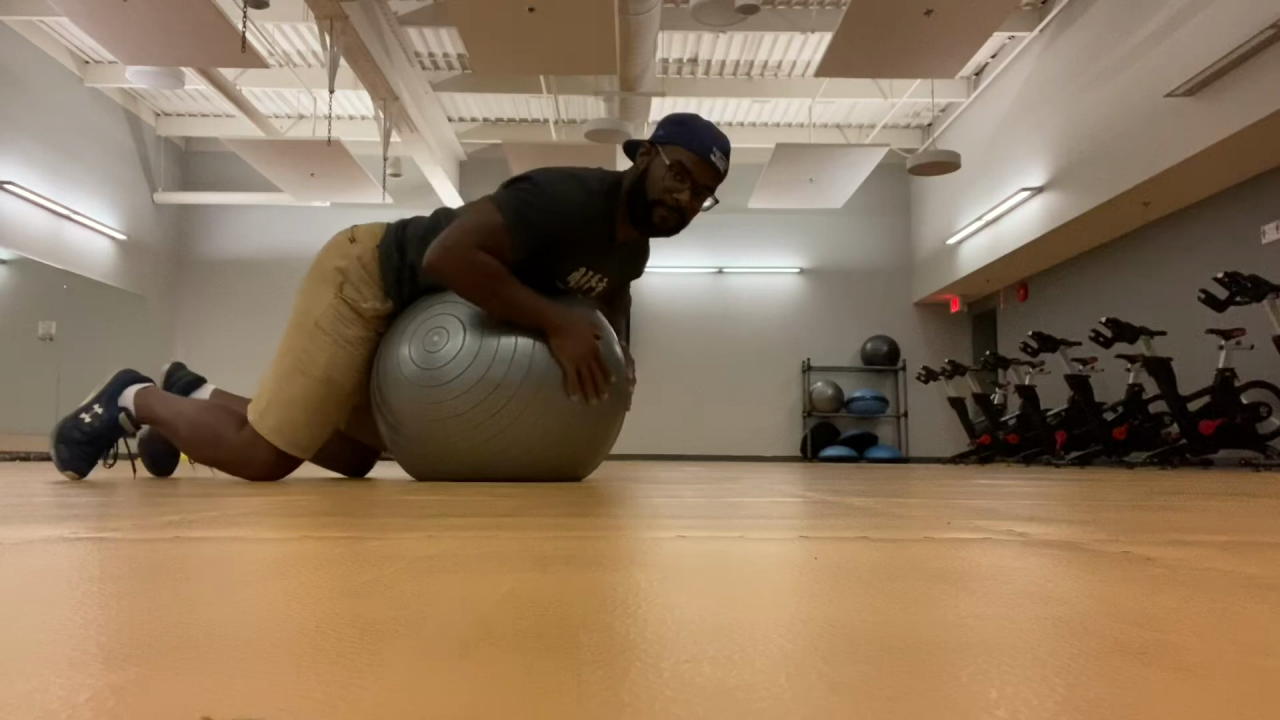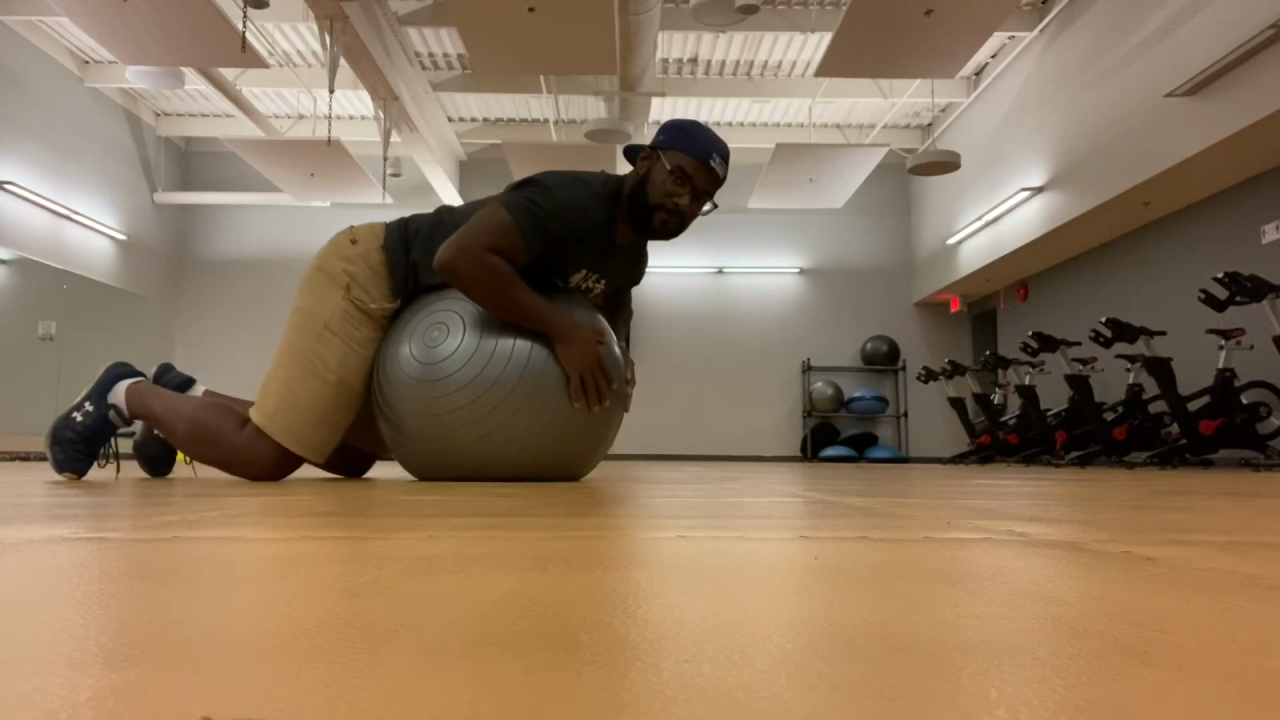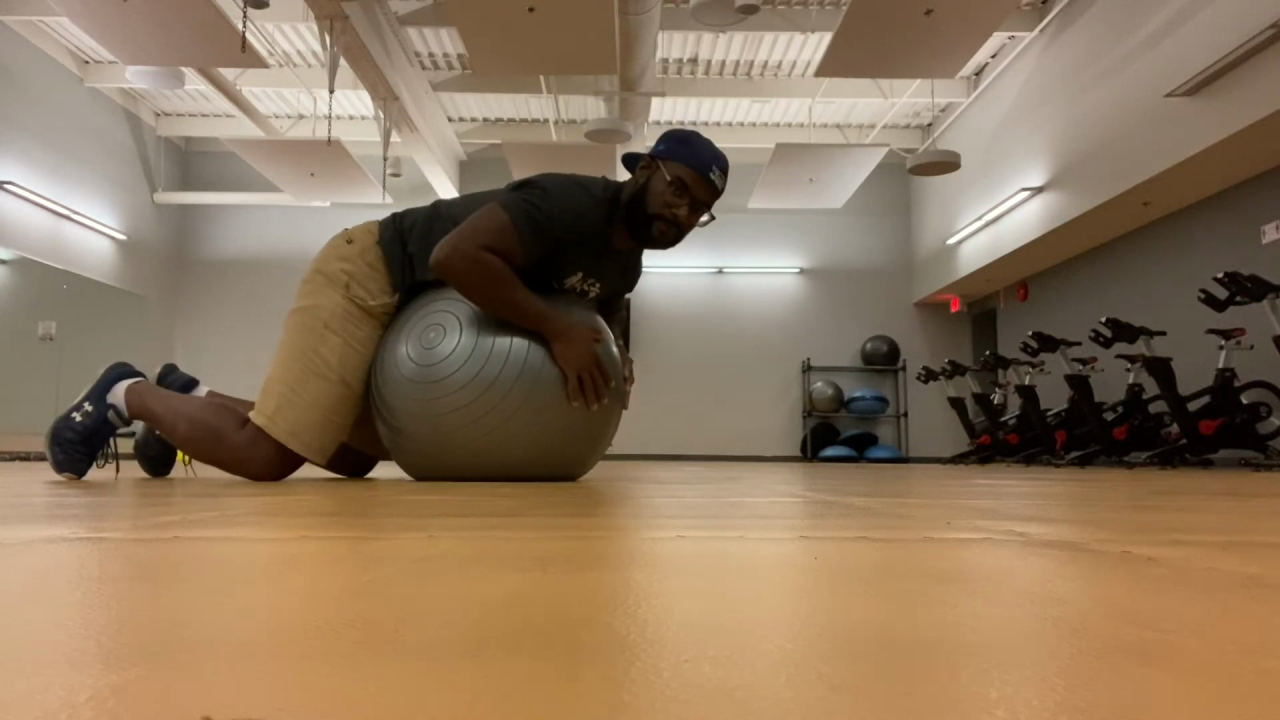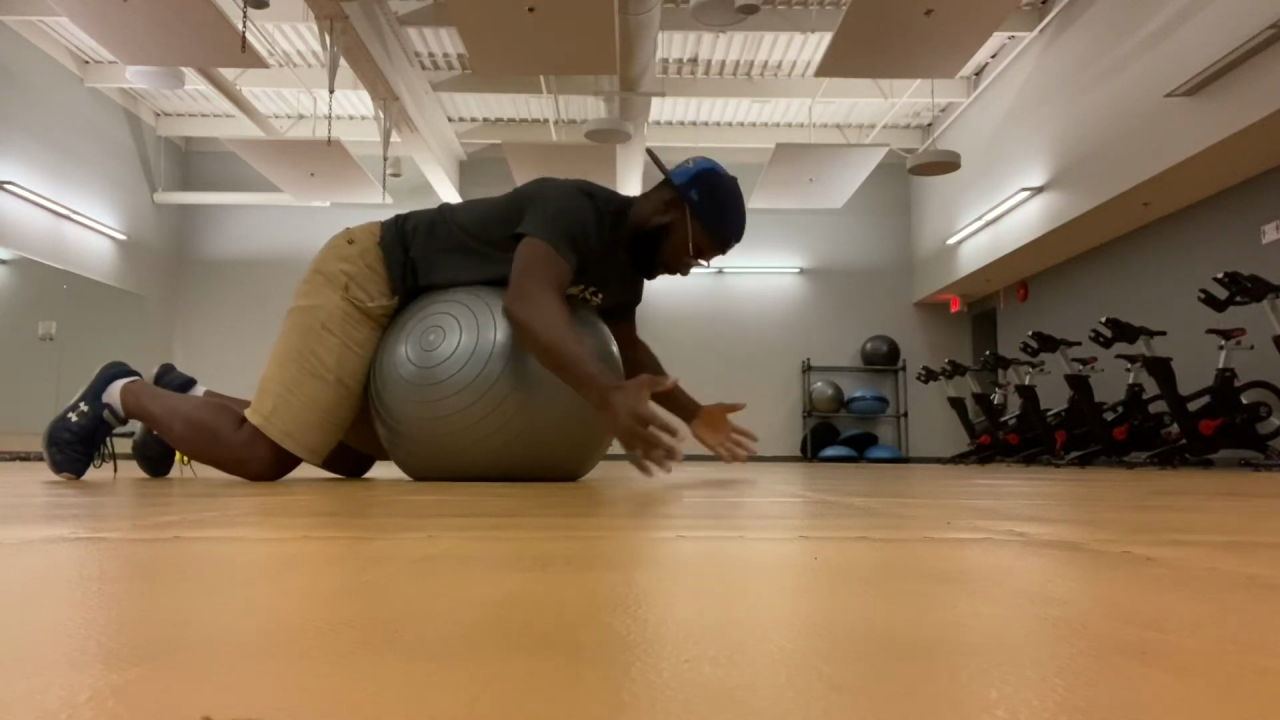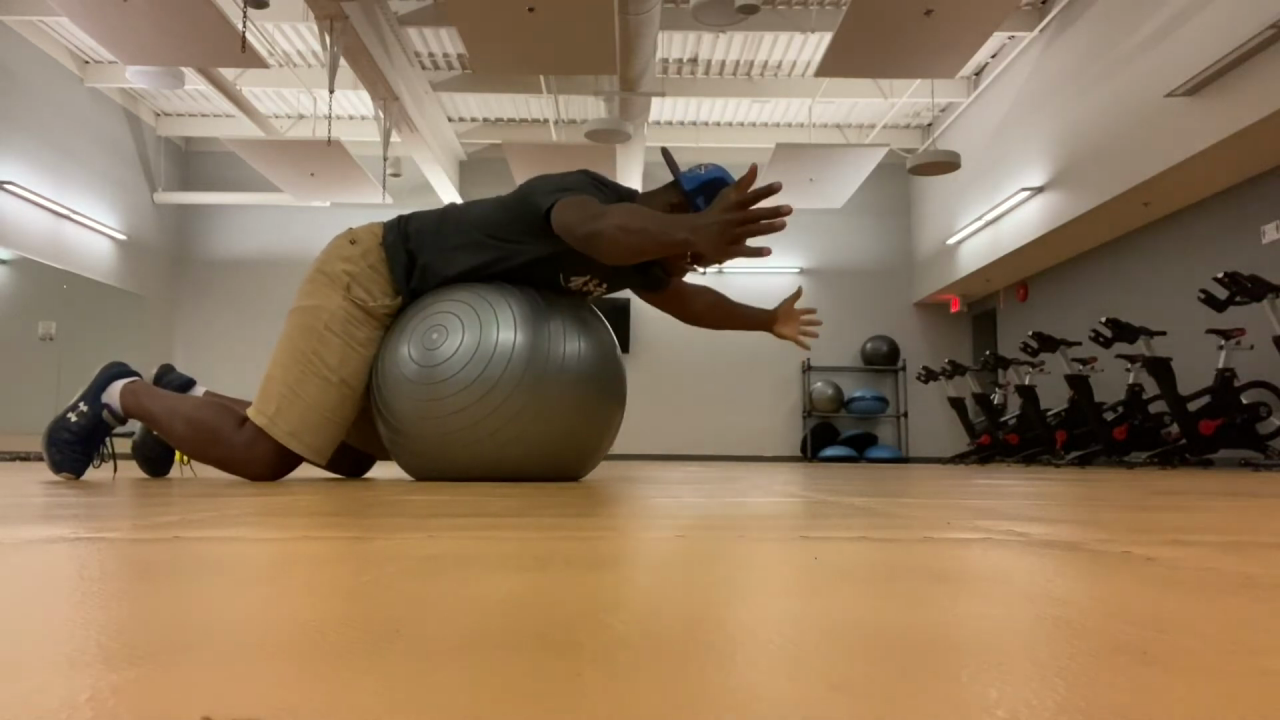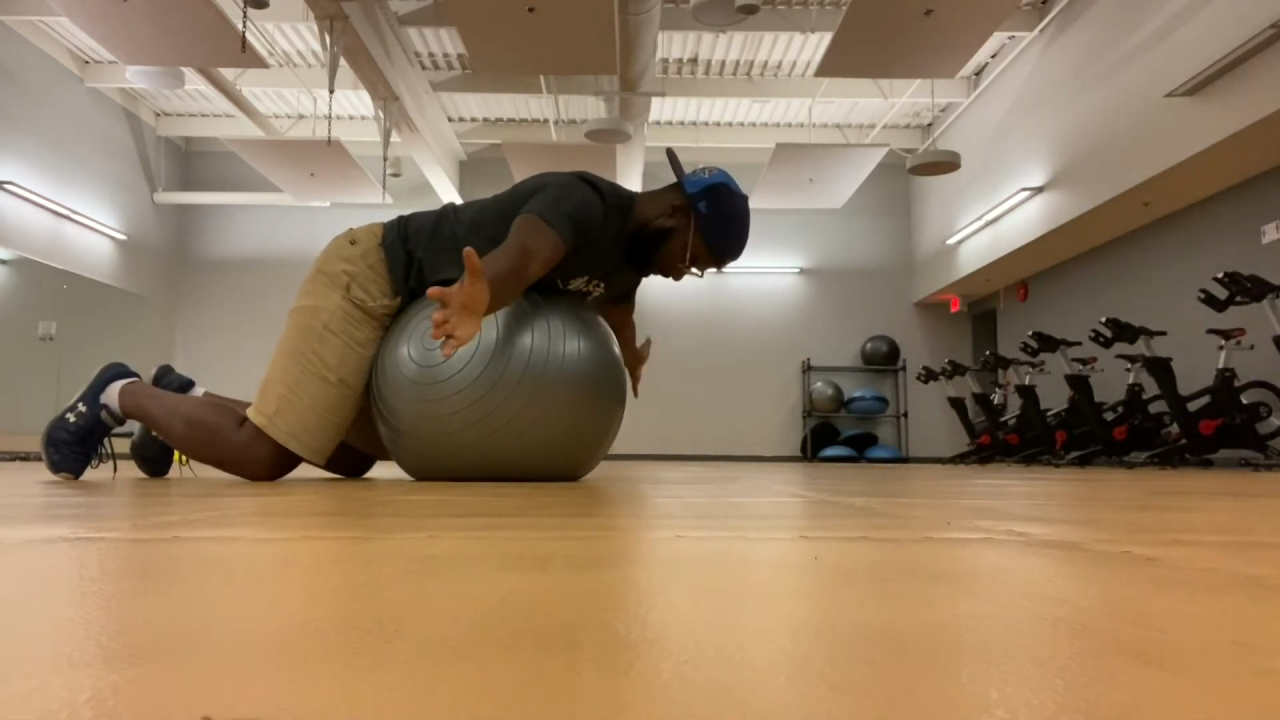
dt=0.7s
person 1, frame 1
left shoulder: (632, 248)
right shoulder: (570, 197)
left elbow: (612, 297)
right elbow: (447, 257)
left wrist: (614, 348)
right wrist: (555, 324)
left hip: (413, 311)
right hip: (369, 278)
left knee: (353, 457)
right knee: (263, 455)
left ankle: (197, 395)
right ankle: (136, 399)
person 1, frame 2
left shoulder: (631, 255)
right shoulder: (573, 199)
left elbow: (612, 304)
right elbow: (460, 257)
left wrist: (615, 351)
right wrist: (561, 331)
left hip: (414, 311)
right hip: (370, 274)
left knee: (349, 456)
right knee: (264, 456)
left ankle: (188, 394)
right ankle: (131, 395)
person 1, frame 3
left shoulder: (623, 263)
right shoulder: (571, 203)
left elbow: (599, 313)
right elbow: (455, 256)
left wrist: (607, 352)
right wrist: (555, 331)
left hip: (414, 309)
right hip: (370, 274)
left knee: (351, 457)
right knee: (265, 455)
left ankle: (188, 395)
right ankle: (129, 394)
person 1, frame 4
left shoulder: (623, 269)
right shoulder: (575, 209)
left elbow: (627, 348)
right elbow: (529, 306)
left wrist: (695, 412)
right wrist: (609, 397)
left hip: (413, 315)
right hip: (368, 276)
left knee: (349, 457)
right knee: (260, 454)
left ankle: (188, 394)
right ankle: (124, 394)
person 1, frame 5
left shoulder: (632, 250)
right shoulder: (584, 195)
left elbow: (684, 301)
right elbow: (602, 231)
left wrist: (766, 320)
right wrist: (695, 231)
left hip: (412, 309)
right hip: (371, 277)
left knee: (350, 456)
right knee: (264, 454)
left ankle: (188, 396)
right ankle: (127, 393)
person 1, frame 6
left shoulder: (628, 254)
right shoulder: (583, 204)
left elbow: (615, 312)
right elbow: (517, 256)
left wrist: (631, 361)
right wrist: (481, 299)
left hip: (408, 306)
right hip: (369, 277)
left knee: (350, 456)
right knee: (260, 455)
left ankle: (184, 396)
right ankle: (124, 395)
